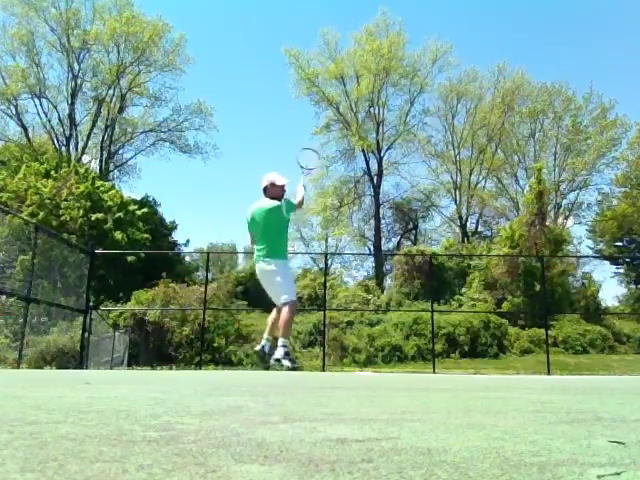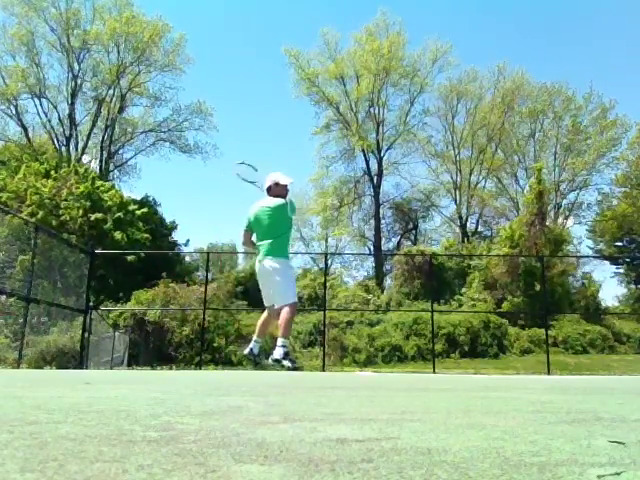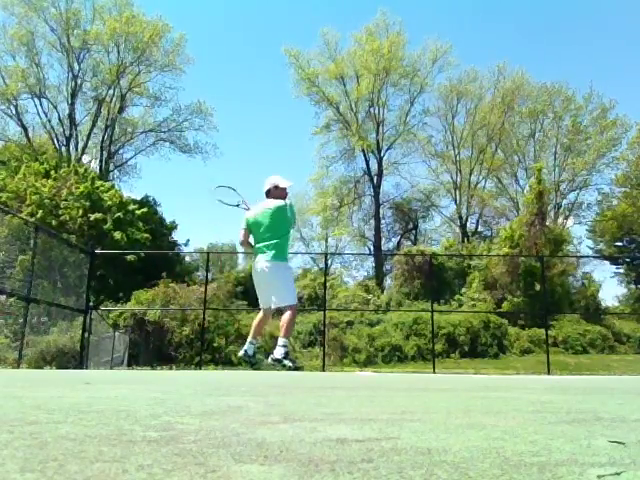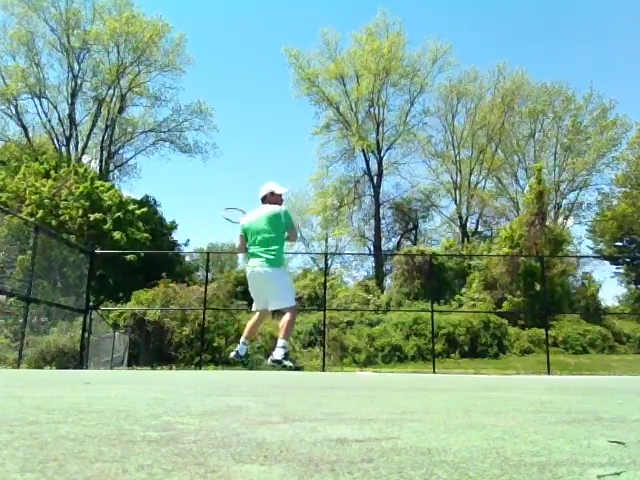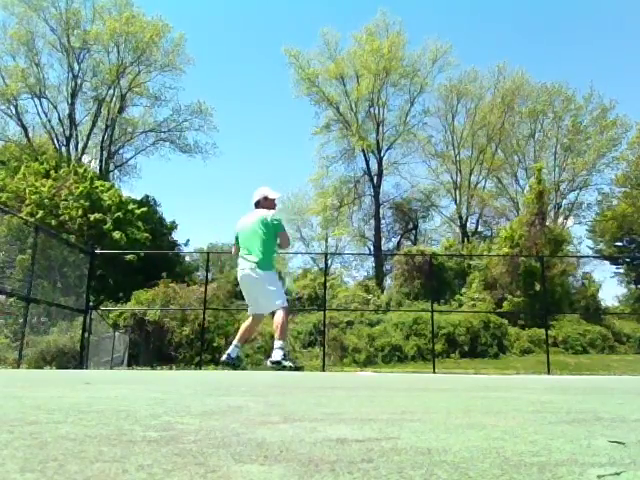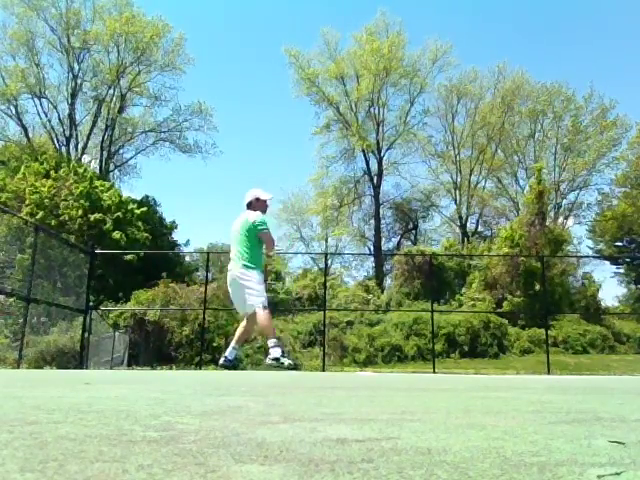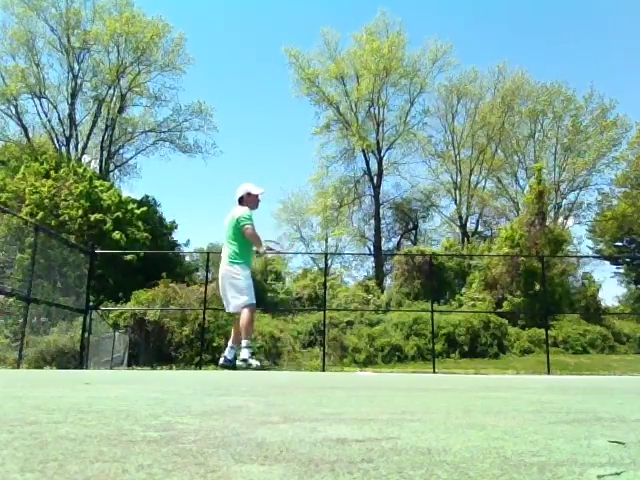
dt=0.1s
person 1, frame 1
left shoulder: (254, 212)
right shoulder: (280, 206)
left elbow: (253, 242)
right elbow: (298, 203)
right wrist: (300, 186)
left hip: (264, 264)
right hip: (276, 263)
left knee: (281, 306)
right knee: (290, 304)
left ankle: (265, 345)
right ankle: (281, 352)
person 1, frame 2
left shoulder: (253, 210)
right shoulder: (285, 204)
left elbow: (246, 241)
right elbow: (291, 213)
left hip: (262, 263)
right hip: (278, 262)
left knee: (272, 308)
right knee: (289, 305)
left ankle: (254, 347)
right ankle: (280, 352)
person 1, frame 3
left shoulder: (252, 213)
right shoulder: (285, 206)
left elbow: (243, 241)
right elbow: (292, 224)
left hip: (259, 265)
right hip: (277, 264)
left knee: (267, 309)
right knee: (290, 307)
left ankle: (249, 349)
right ankle: (280, 352)
person 1, frame 4
left shoulder: (247, 218)
right shoulder: (280, 212)
left elbow: (240, 247)
right elbow: (293, 236)
left hip: (253, 268)
right hip: (272, 268)
left knee: (262, 312)
right knee: (289, 309)
left ankle: (240, 350)
right ankle: (280, 353)
person 1, frame 5
left shoulder: (242, 222)
right shoulder: (272, 216)
left elbow: (235, 252)
right elbow: (286, 243)
right wrist: (274, 246)
left hip: (244, 271)
right hip: (262, 271)
left knee: (257, 316)
right knee: (281, 309)
left ankle: (232, 353)
right ankle: (278, 354)
person 1, frame 6
left shoulder: (239, 221)
right shoulder: (256, 216)
right elbow: (269, 242)
left wrist: (263, 252)
right wrist: (270, 251)
left hip: (236, 272)
right hip: (247, 271)
left knee: (251, 316)
right knee: (263, 310)
left ankle: (229, 356)
right ankle: (275, 353)
person 1, frame 7
left shoulder: (234, 215)
right shoulder: (243, 212)
right elbow: (253, 237)
left wrist: (253, 249)
right wrist: (260, 249)
left hip: (230, 268)
right hip: (236, 268)
left knee: (242, 312)
right knee: (247, 308)
left ankle: (229, 356)
right ankle: (246, 354)
